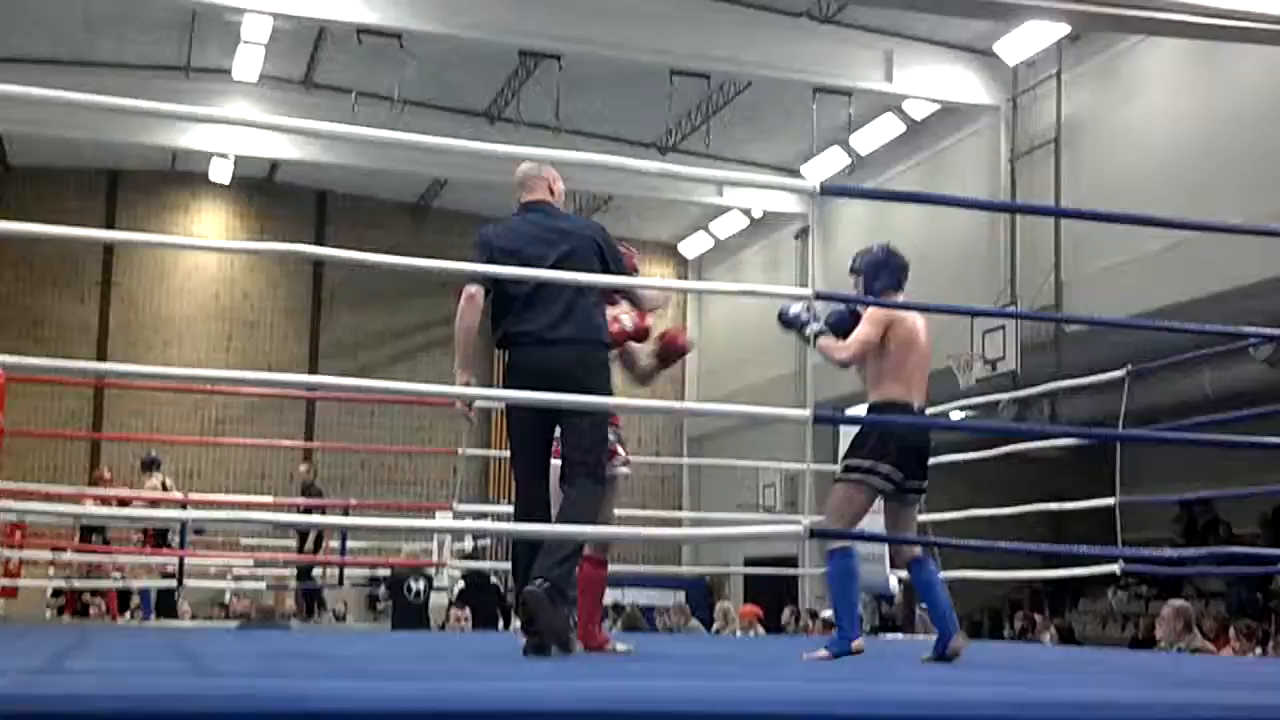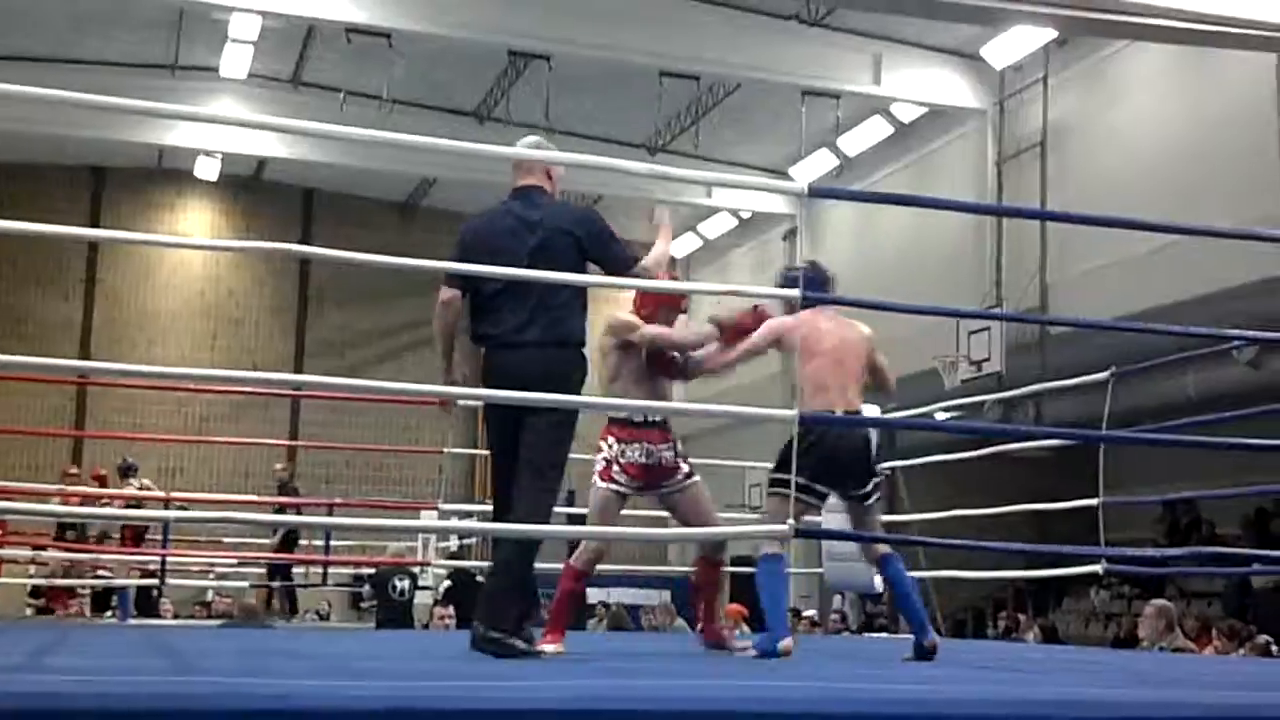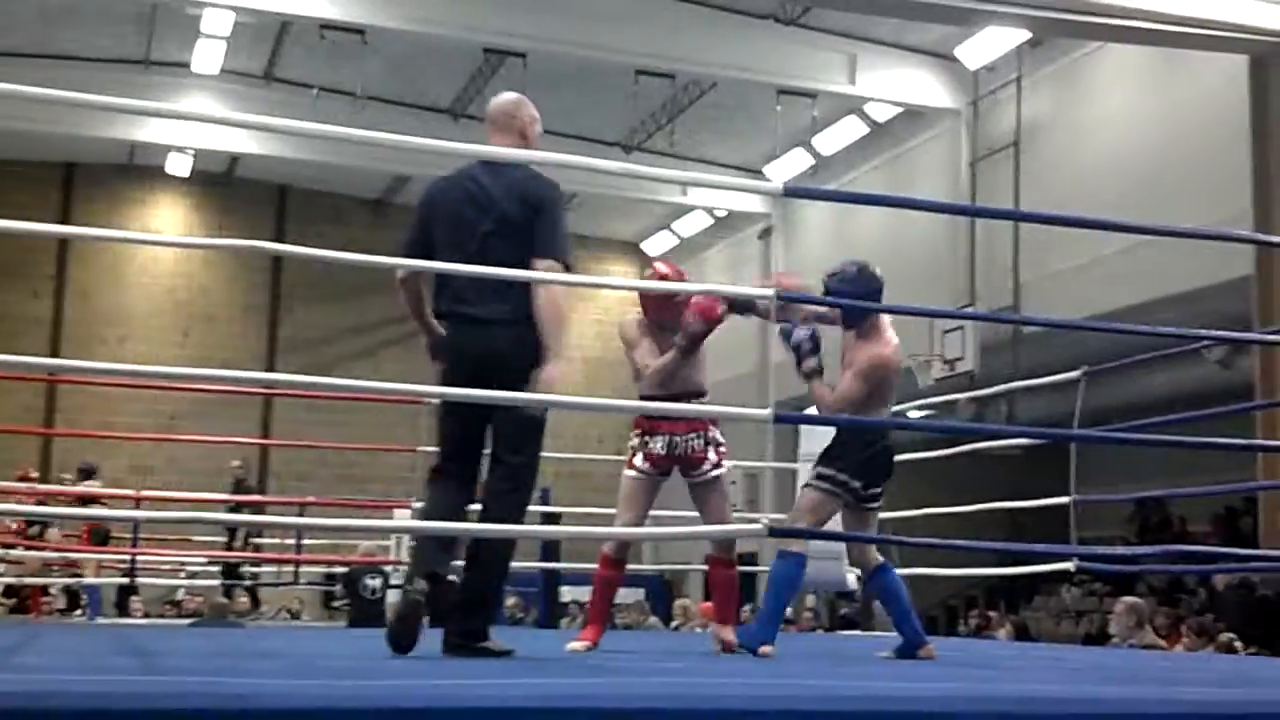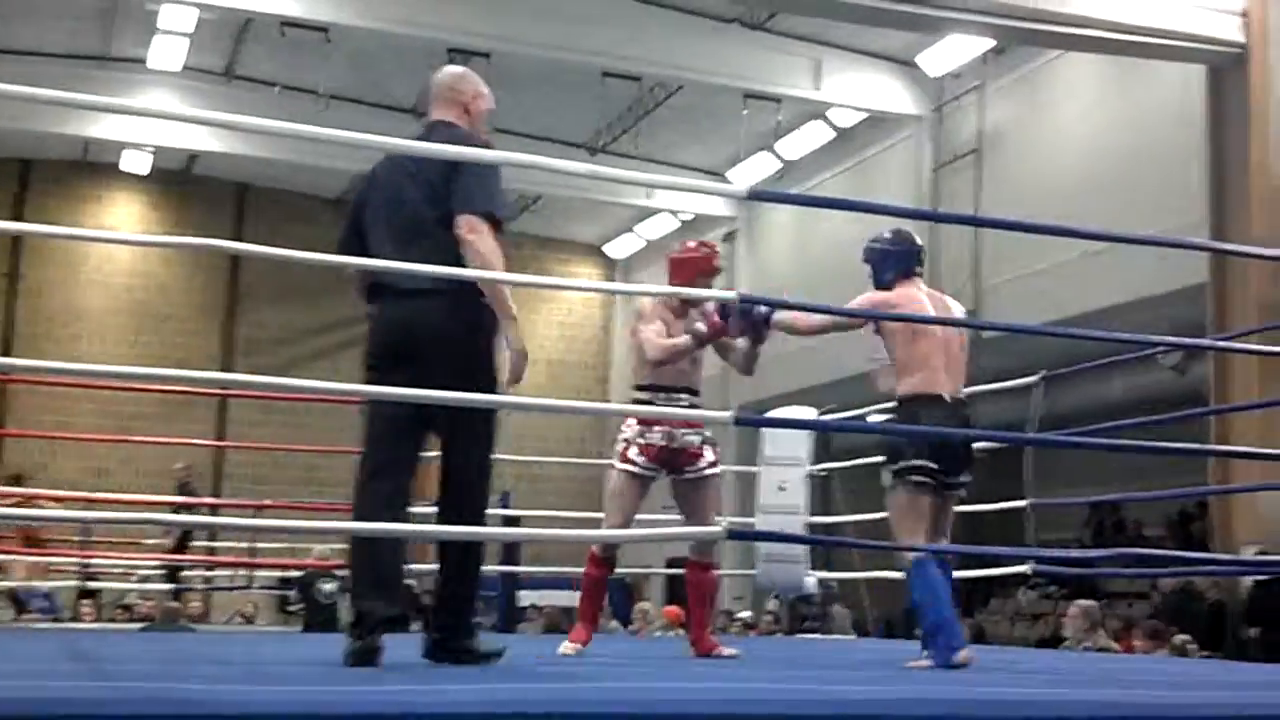
dt=0.4s
person 1, frame 1
left shoulder: (495, 237)
right shoulder: (590, 232)
left elbow: (473, 298)
right elbow: (637, 299)
left wrist: (464, 369)
left hip: (527, 365)
right hip: (585, 363)
left knee: (530, 490)
right knee: (585, 479)
left ankle: (537, 628)
right ankle: (550, 579)
person 1, frame 2
left shoulder: (478, 227)
right shoulder: (577, 220)
left elbow: (448, 301)
right elbow: (644, 274)
left wrist: (448, 369)
right wrist: (663, 237)
left hip: (501, 365)
right hip: (556, 364)
left knee: (507, 491)
right knee: (536, 489)
left ankle: (511, 614)
right ankle: (498, 620)
person 1, frame 3
left shoulder: (441, 191)
right shoulder: (539, 190)
left elbow: (408, 275)
right elbow: (547, 275)
left wrist: (430, 330)
right wrist: (554, 358)
left hip: (461, 344)
right hip: (518, 345)
left knee: (452, 472)
right knee: (508, 484)
left ankle: (424, 578)
right ankle: (467, 626)
person 1, frame 4
left shoulder: (383, 167)
right shoulder: (471, 153)
left elbow: (354, 257)
right elbow: (471, 233)
right wrist: (511, 319)
left hip: (391, 323)
right hip: (452, 319)
left knee: (383, 471)
right knee: (465, 474)
left ankle: (367, 624)
right ankle: (450, 629)
person 2, frame 1
left shoulder: (881, 311)
right shoulder: (916, 320)
left elbow: (844, 356)
left wrist: (811, 328)
right wrist: (845, 328)
left hip: (887, 428)
right hip: (914, 430)
left knee: (835, 527)
right knee: (905, 541)
left ankle: (848, 635)
right ankle: (949, 635)
person 2, frame 2
left shoulder: (785, 325)
right shoulder: (861, 332)
left elbow: (722, 362)
right elbow: (886, 385)
left wrist: (690, 362)
left hip: (816, 440)
right hip: (854, 439)
left knee: (770, 539)
right knee: (875, 546)
left ankle: (776, 635)
right ankle: (925, 634)
person 2, frame 3
left shoulder: (878, 353)
right shoulder: (865, 323)
left elbow: (831, 405)
right elbow: (817, 314)
left wrist: (807, 363)
left hip: (861, 448)
right hip: (861, 446)
left knee: (795, 531)
right knee: (863, 552)
left ankle: (760, 635)
right ankle: (915, 640)
person 2, frame 4
left shoulder: (883, 301)
right shoulder: (953, 307)
left elbow: (812, 322)
left wrist: (766, 314)
left hip: (918, 421)
right hip: (956, 422)
left knee: (912, 542)
right knee: (935, 538)
left ankle: (949, 644)
right ankle: (945, 634)
person 3, frame 1
left shoulder: (615, 316)
left elbow: (642, 375)
left wrist: (664, 354)
right wrist: (612, 336)
left hip: (605, 422)
left knee: (600, 534)
left ankle: (591, 631)
person 3, frame 2
left shoulder: (662, 345)
right shoulder: (620, 324)
right elbow: (683, 339)
left wrist: (677, 364)
right wrist: (719, 331)
left hip: (665, 444)
right hip: (624, 443)
left knee: (714, 534)
right knee: (596, 545)
left ankle: (713, 629)
right ankle: (554, 630)
person 3, frame 3
left shoulder: (694, 309)
right shoulder: (633, 328)
left elbow: (742, 301)
right elbow: (654, 375)
right wrist: (692, 335)
left hip: (698, 429)
right hip: (652, 432)
right knee: (623, 533)
left ankle: (726, 628)
right ankle: (593, 628)
person 3, frame 4
left shoulder: (703, 312)
right shoulder: (650, 308)
left elbow: (744, 365)
right elbow: (655, 356)
left wrist: (755, 332)
right wrist: (706, 330)
left hip: (689, 428)
right hip: (646, 426)
left knee: (706, 535)
right knee: (614, 528)
left ankle: (701, 637)
right ankle: (584, 627)
